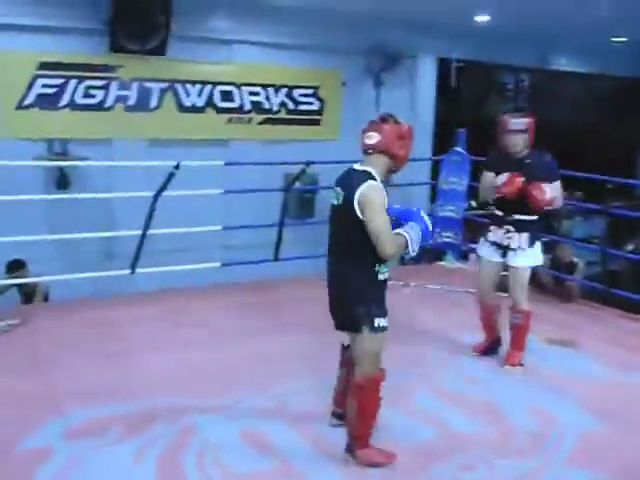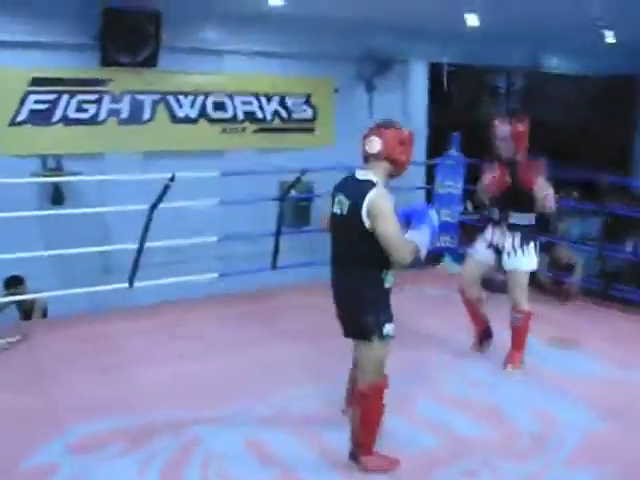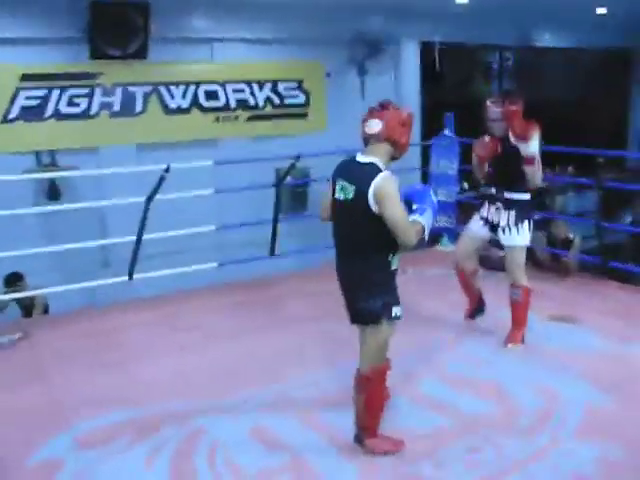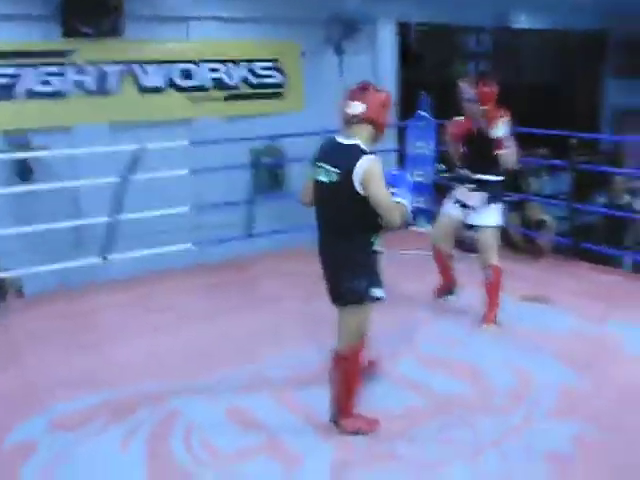
dt=0.1s
person 1, frame 1
left shoulder: (347, 178)
right shoulder: (371, 189)
right elbow: (387, 248)
left wrist: (388, 219)
right wrist: (414, 230)
left hip: (343, 280)
right hip: (361, 287)
left knee: (356, 349)
right knee: (369, 368)
left ankle: (343, 408)
right ankle: (359, 443)
person 1, frame 2
left shoulder: (345, 185)
right shoulder: (377, 197)
left elbow: (331, 226)
right elbow: (403, 255)
right wrist: (423, 228)
left hip: (345, 286)
right hip: (368, 293)
left knee: (365, 357)
right knee: (372, 374)
left ankle: (353, 406)
right ankle: (362, 450)
person 1, frame 3
left shoulder: (344, 169)
right shoulder: (383, 181)
left elbow: (328, 214)
right elbow: (408, 238)
right wrist: (424, 209)
left hip: (349, 271)
right hip: (374, 277)
left knee: (372, 344)
right knee: (374, 359)
left ankle: (369, 390)
right ankle: (367, 433)
person 1, frame 4
left shoulder: (326, 151)
right shoulder: (367, 163)
left elbow: (308, 198)
right elbow: (394, 218)
right wrist: (401, 192)
left hip: (331, 252)
right hip: (356, 258)
left knee: (353, 324)
right knee: (350, 337)
left ankle: (355, 364)
right ankle: (342, 413)
person 2, frame 1
left shoulder: (544, 161)
right shoulder: (496, 158)
left elbow: (558, 200)
right elbow: (483, 195)
left wrist: (547, 199)
right wrist: (497, 188)
left hip: (525, 234)
right hip: (497, 230)
left knee: (518, 297)
right knee: (484, 289)
left ankle: (516, 351)
right ankle: (492, 338)
person 2, frame 2
left shoulder: (533, 165)
right shoulder: (496, 161)
left elbow: (549, 207)
right elbow: (484, 199)
left wrist: (538, 187)
right wrist: (488, 185)
left hip: (521, 235)
right hip: (494, 230)
left knee: (517, 298)
right knee: (467, 281)
left ankle: (517, 351)
right ankle: (483, 328)
person 2, frame 3
left shoulder: (525, 139)
right shoulder: (490, 140)
left elbow: (535, 182)
left wrist: (530, 152)
right wrist: (479, 158)
left hip: (516, 212)
right hip: (490, 207)
left knee: (516, 274)
right knee: (461, 255)
left ankle: (518, 329)
right ankle: (475, 299)
person 2, frame 4
left shoulder: (500, 122)
right shoulder: (464, 121)
left elbow: (510, 163)
left wrist: (501, 137)
right wrist: (453, 138)
left hip: (487, 193)
right hip: (462, 188)
left knee: (488, 254)
right knee: (439, 239)
left ankle: (492, 309)
right ankle: (448, 282)
